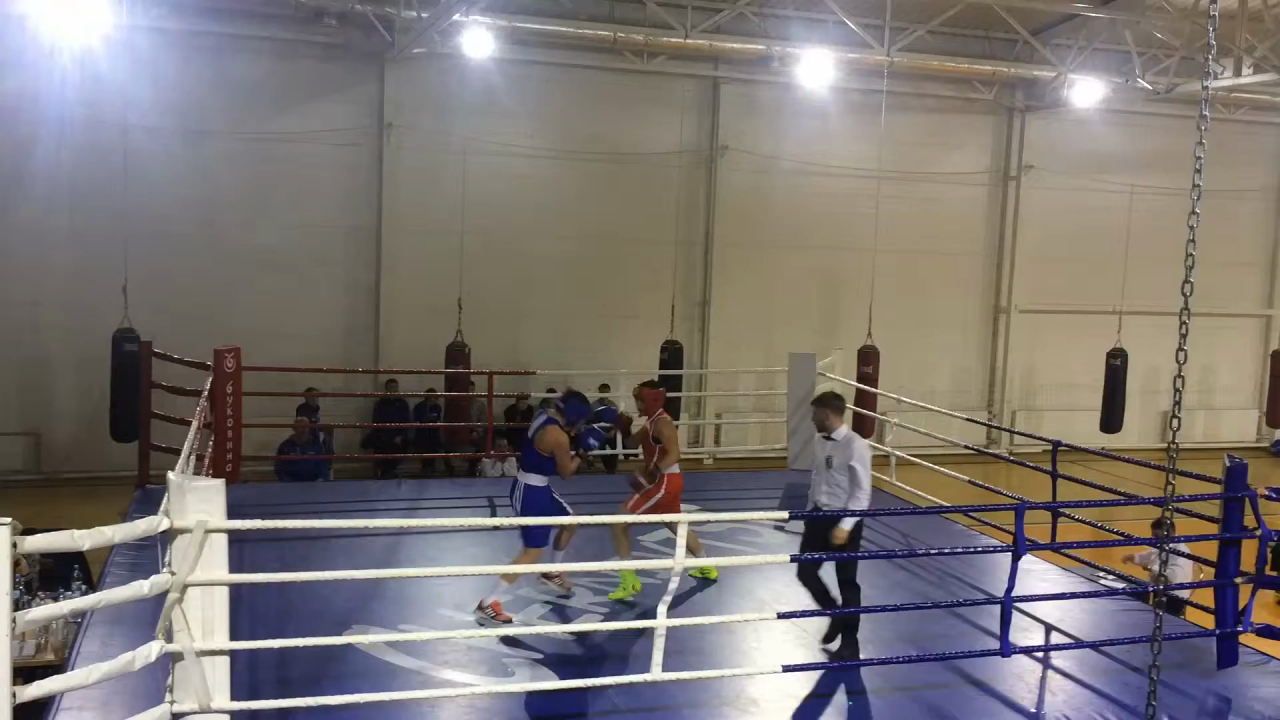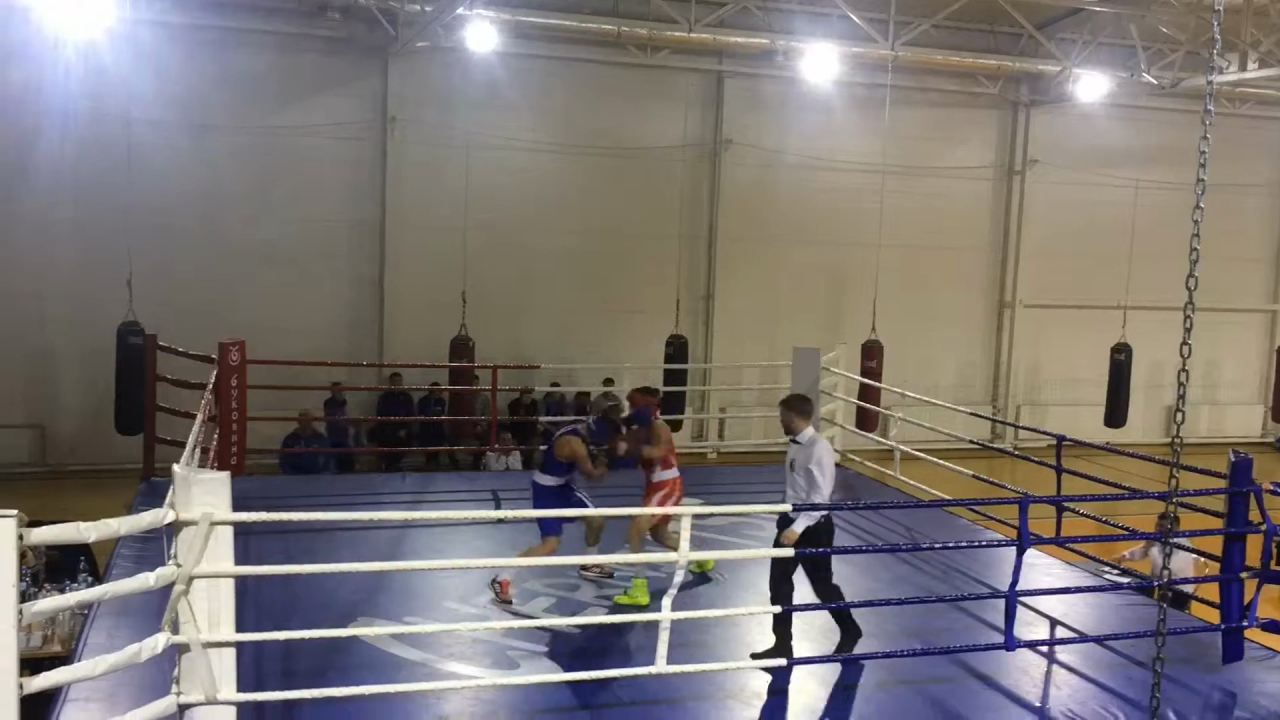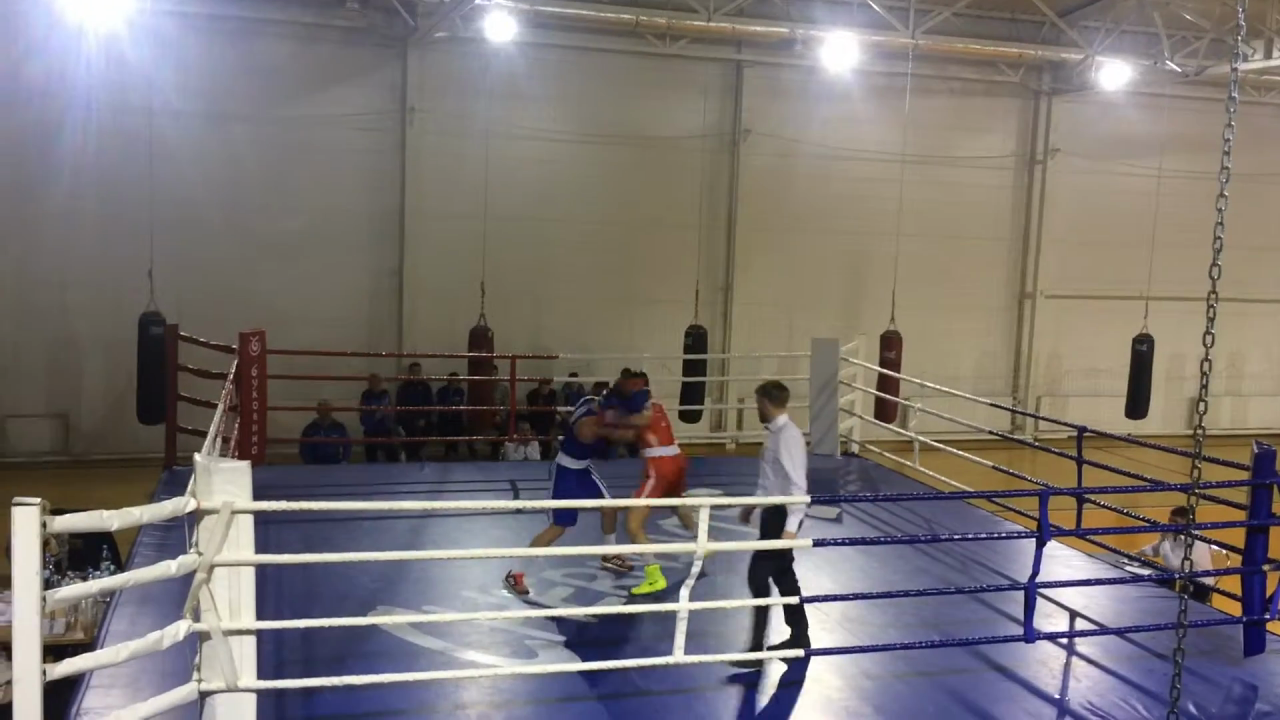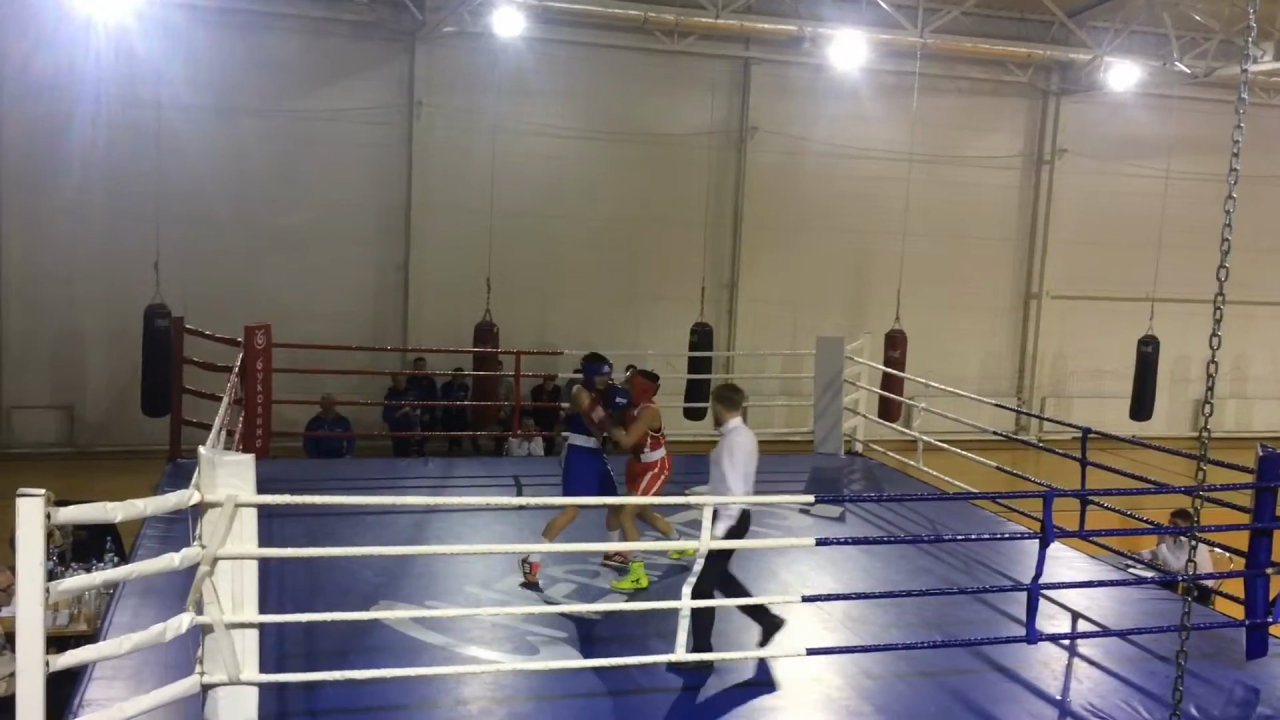
dt=0.3s
person 1, frame 1
left shoulder: (856, 446)
right shoulder: (821, 443)
left elbow: (862, 492)
left wrist: (845, 526)
right wrist: (811, 511)
left hip: (846, 522)
right hip: (820, 517)
left knee: (847, 582)
right knee: (806, 573)
left ankle: (849, 645)
right ankle: (838, 616)
person 1, frame 2
left shoulder: (819, 449)
right shoulder: (794, 446)
left elbow: (820, 497)
left wrist: (797, 528)
left hip: (814, 527)
right hip: (790, 521)
left knee: (823, 586)
right knee: (778, 583)
left ankle: (850, 632)
right ankle: (781, 645)
person 1, frame 3
left shoulder: (788, 438)
right shoulder: (777, 433)
left elbow: (798, 486)
left wrist: (791, 526)
right wrist: (754, 503)
left hip: (781, 516)
right hip: (773, 513)
left knee: (758, 577)
right knee: (782, 575)
left ankle: (756, 649)
right ankle: (799, 636)
person 1, frame 4
left shoulder: (733, 440)
right shoulder: (741, 435)
left elbow: (734, 491)
left wrist: (718, 529)
left hip: (729, 520)
right hip: (730, 517)
left knee: (704, 584)
right knee: (720, 578)
left ankle: (701, 652)
right ankle: (768, 620)
person 2, frame 1
left shoulder: (662, 422)
right shoulder: (651, 422)
left elbow: (673, 454)
right elbow: (631, 443)
left wrist: (648, 476)
right wrist: (623, 426)
left hip: (663, 482)
right hip: (672, 482)
left knee: (618, 526)
right knee: (676, 525)
left ankle: (629, 582)
right ankle: (707, 567)
person 2, frame 2
left shoulder: (659, 427)
right shoulder: (638, 429)
left elbow: (659, 452)
left wrist: (636, 449)
left hip: (669, 487)
right hip: (659, 487)
left knee: (636, 530)
right knee: (659, 534)
left ankle: (639, 591)
right ankle: (702, 560)
person 2, frame 3
left shoulder: (640, 407)
right shoulder: (656, 407)
left hip: (659, 470)
right hip: (677, 463)
left knee: (633, 524)
right knee: (679, 506)
left ankle: (655, 578)
person 2, frame 4
left shoulder: (648, 412)
right shoulder: (632, 407)
left elbow: (625, 441)
left hip: (654, 467)
right hip: (638, 463)
left knee: (626, 516)
right knee: (643, 512)
left ankle: (638, 575)
right ankle: (682, 547)
person 3, frame 1
left shoulder: (547, 416)
right shoulder: (557, 436)
right elbow: (566, 472)
right wrist: (581, 454)
left hip: (537, 487)
right hip: (530, 491)
left knee: (569, 523)
right knee: (533, 552)
left ankle: (552, 571)
right ankle: (489, 603)
person 3, frame 2
left shoulder: (582, 429)
right shoulder: (575, 446)
right elbow: (593, 475)
right wrist: (602, 464)
left hip: (562, 485)
right hip: (546, 489)
left knee: (597, 521)
right knee: (551, 544)
left ankle: (589, 565)
right ankle: (501, 580)
person 3, frame 3
left shoulder: (590, 402)
right shoulder: (593, 425)
right elbow: (626, 434)
left hip: (582, 469)
right hip: (568, 473)
left knee: (610, 508)
right knee: (558, 528)
left ankle: (610, 556)
right ankle: (515, 574)
person 3, frame 4
left shoulder: (602, 391)
right shoulder: (582, 394)
right elbow: (599, 430)
right wrist: (611, 409)
left hip: (595, 452)
right hip: (579, 453)
left knee: (616, 503)
right knee: (572, 509)
left ankle: (612, 552)
right ankle: (532, 560)
